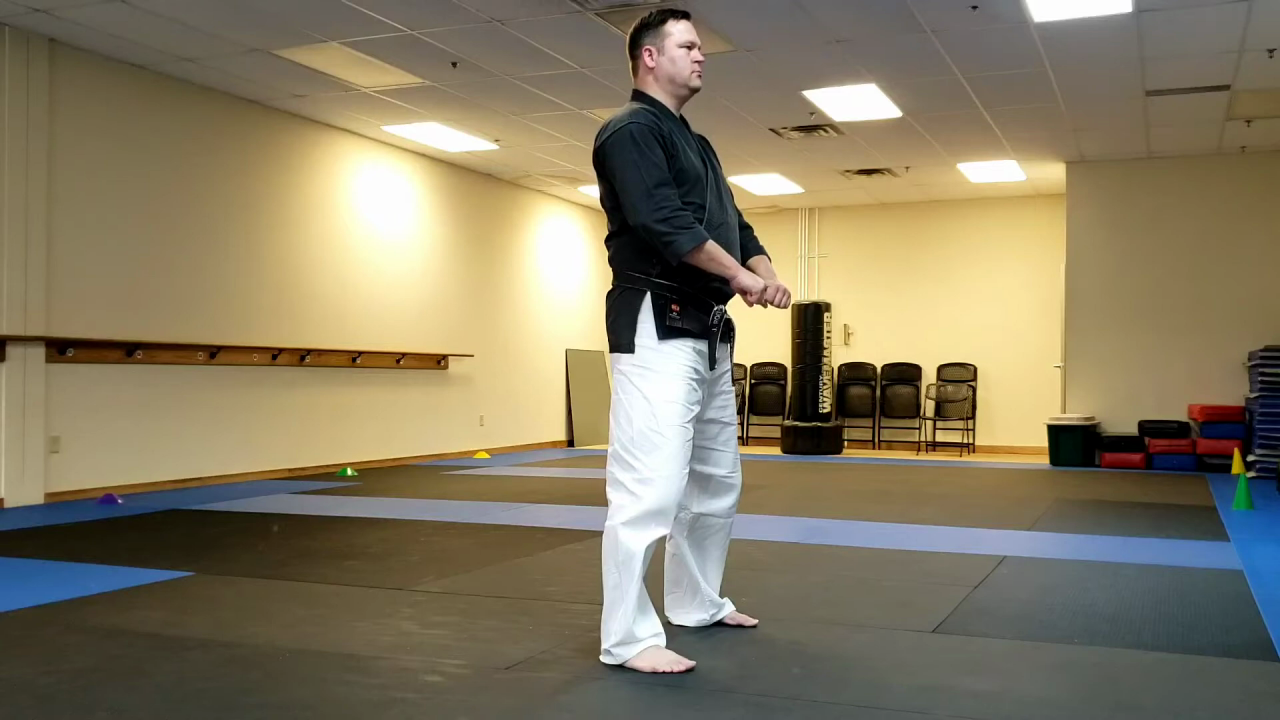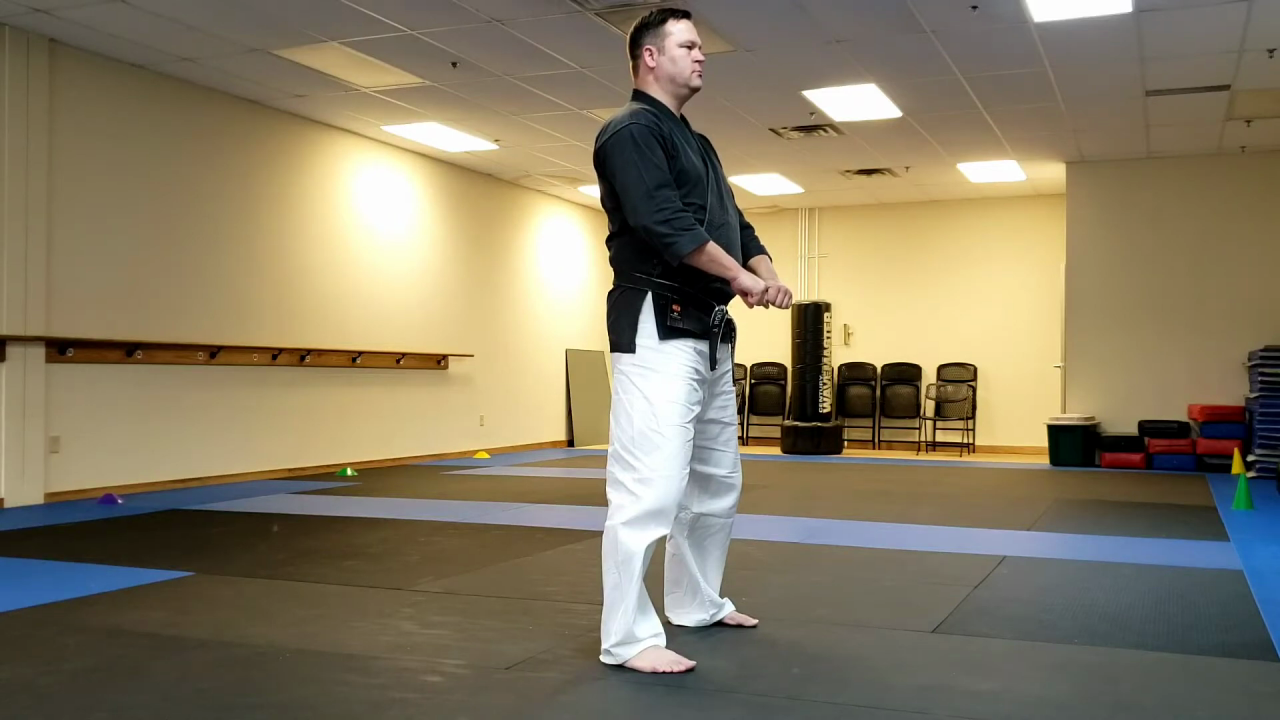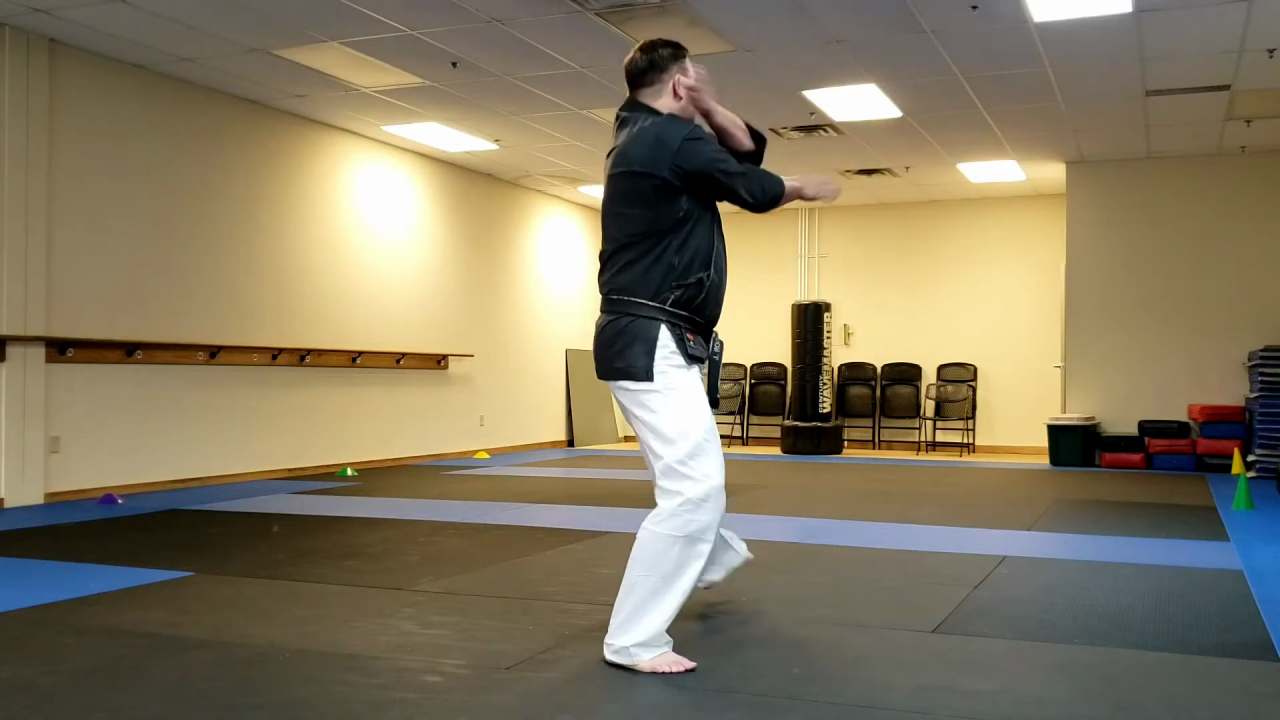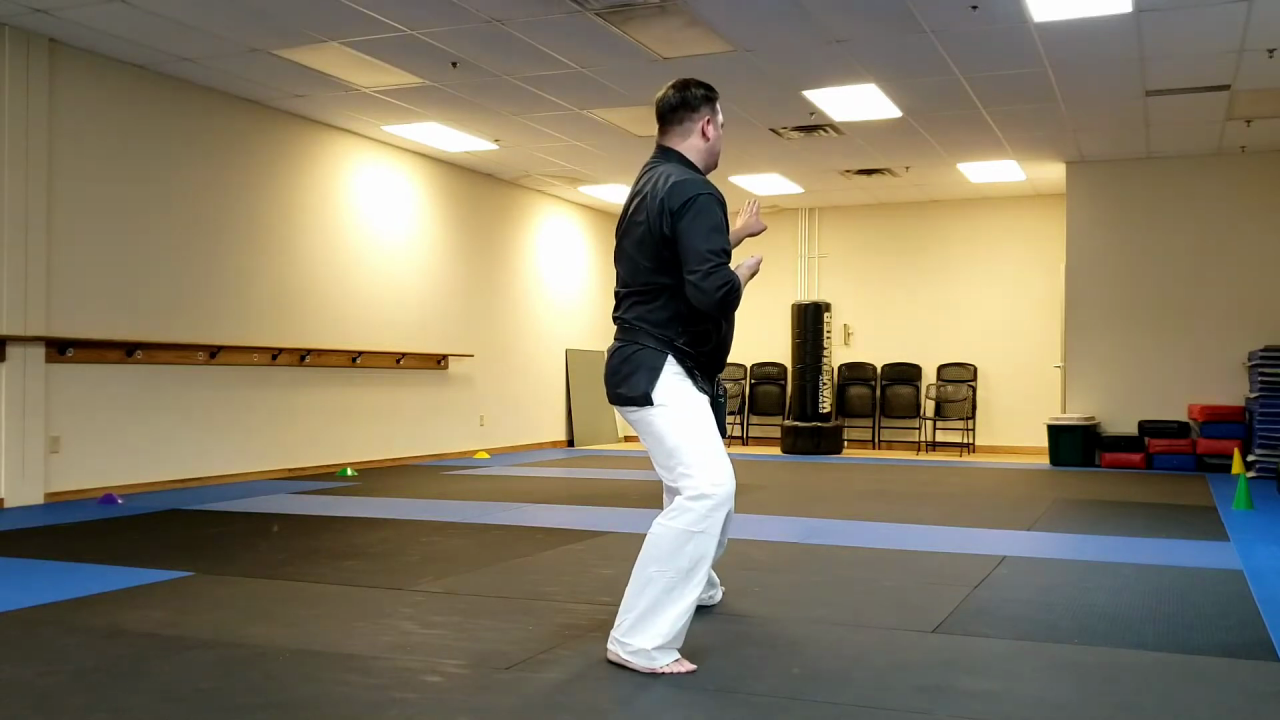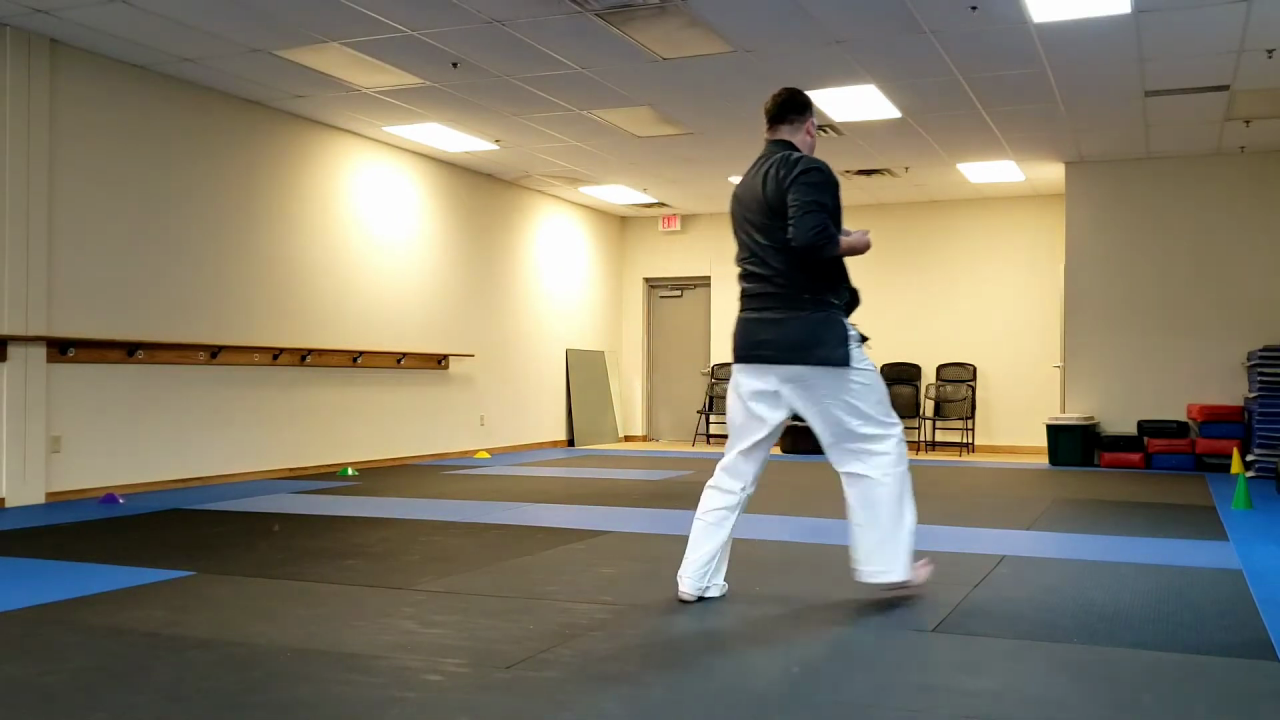
dt=1s
person 1, frame 1
left shoulder: (694, 144)
right shoulder: (631, 131)
left elbow: (733, 223)
right elbow: (663, 222)
left wrist: (768, 274)
right wrist: (740, 275)
left hip: (706, 330)
right hip: (658, 327)
left knee: (716, 481)
right knee: (650, 487)
left ankle: (695, 604)
right ankle: (627, 637)
person 1, frame 2
left shoulder: (696, 143)
right shoulder: (631, 131)
left elbow: (734, 224)
right elbow: (665, 224)
left wrist: (768, 274)
right wrist: (740, 278)
left hip: (708, 330)
right hip: (658, 327)
left knee: (716, 480)
right knee: (650, 485)
left ankle: (696, 603)
right ankle: (627, 636)
person 1, frame 3
left shoulder: (646, 135)
right shoulder: (669, 138)
left elbow: (744, 153)
right elbow: (752, 187)
left wrist: (709, 110)
right wrist: (803, 187)
left hip: (656, 339)
right hip: (653, 342)
left knee: (696, 470)
right knee: (694, 485)
left ankle: (710, 556)
right ankle: (634, 640)
person 1, frame 4
left shoulder: (653, 183)
right shoulder: (692, 191)
right elbow: (711, 293)
left wrist: (735, 233)
right wrist: (745, 270)
left hip: (650, 363)
right hip: (661, 369)
left knee: (698, 484)
right knee: (706, 490)
left ankle: (694, 585)
right ankle: (639, 641)
person 1, frame 5
left shoulder: (746, 185)
right shoulder: (808, 170)
right elbow: (809, 239)
left wrist: (832, 239)
right wrist: (852, 243)
left hip: (756, 338)
right hip: (814, 334)
left knee: (739, 463)
right knee: (879, 446)
left ankle: (697, 578)
right ankle: (888, 567)
